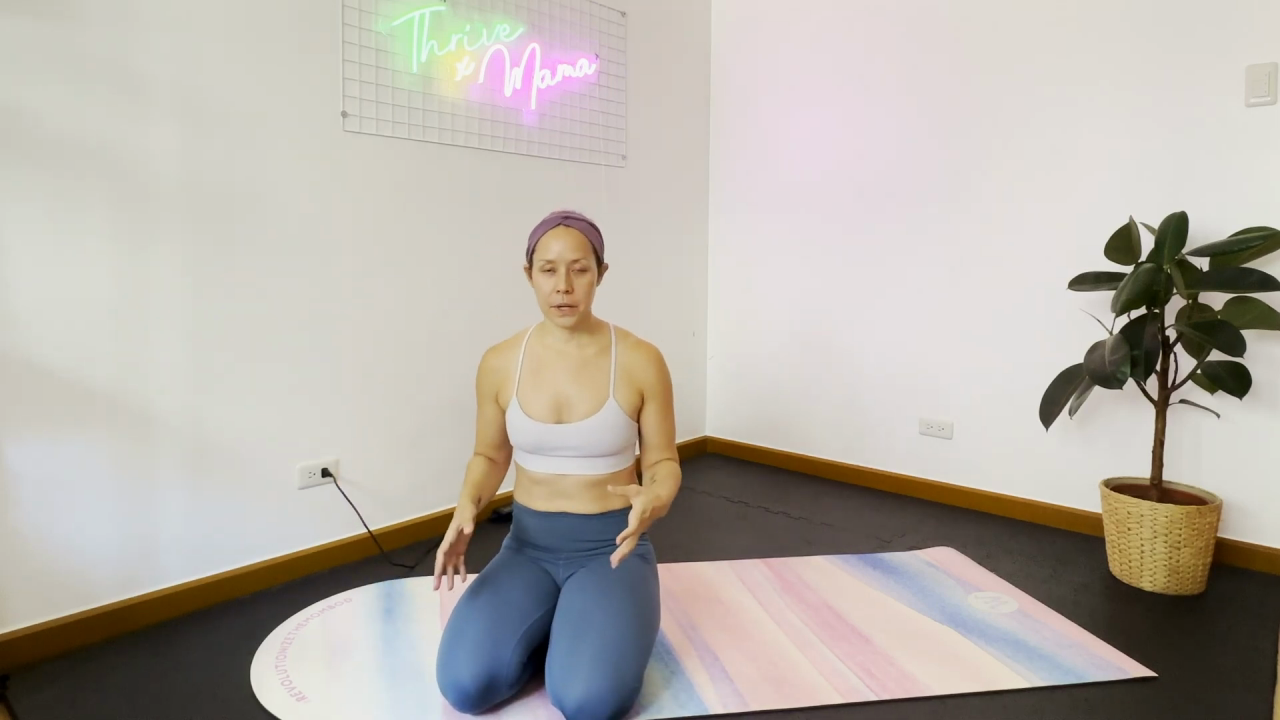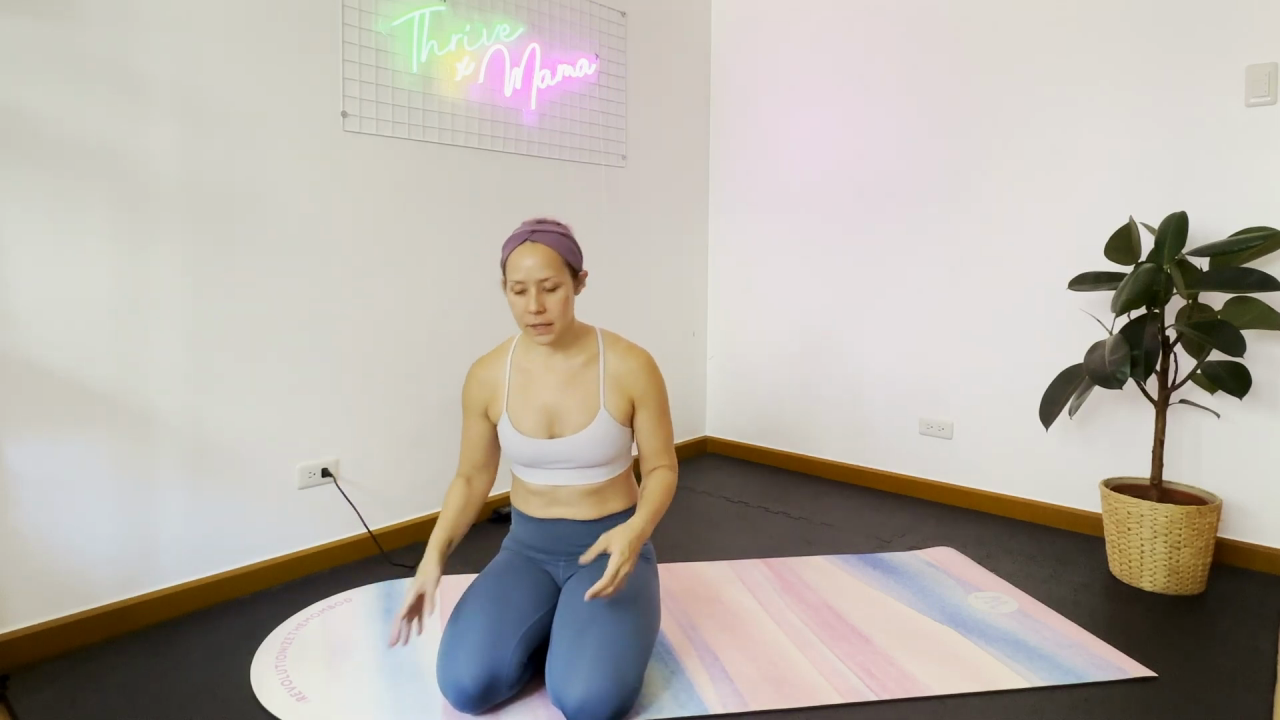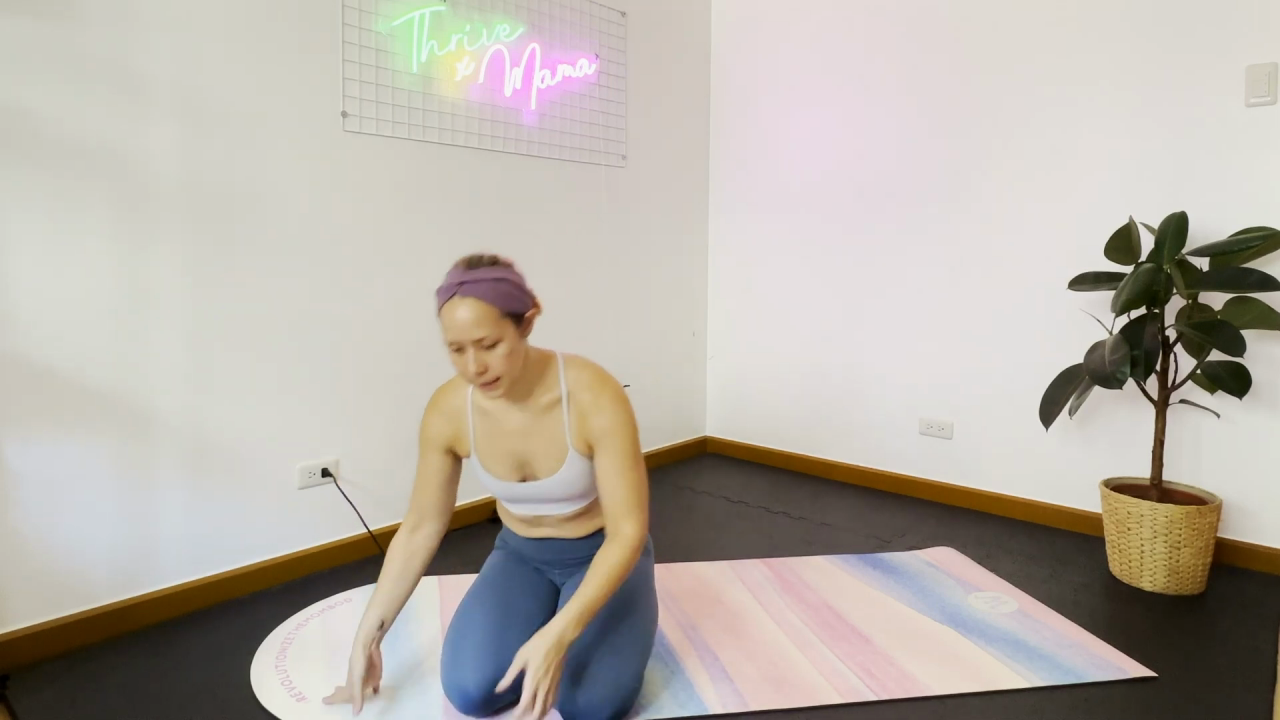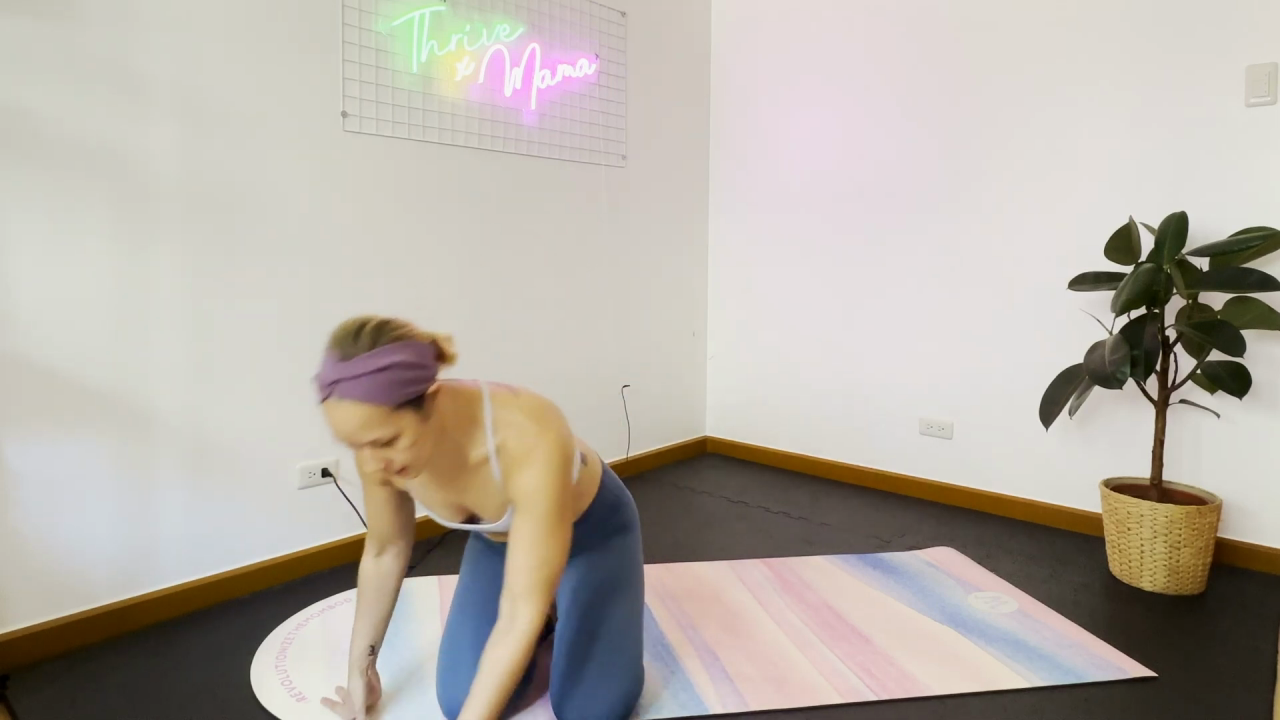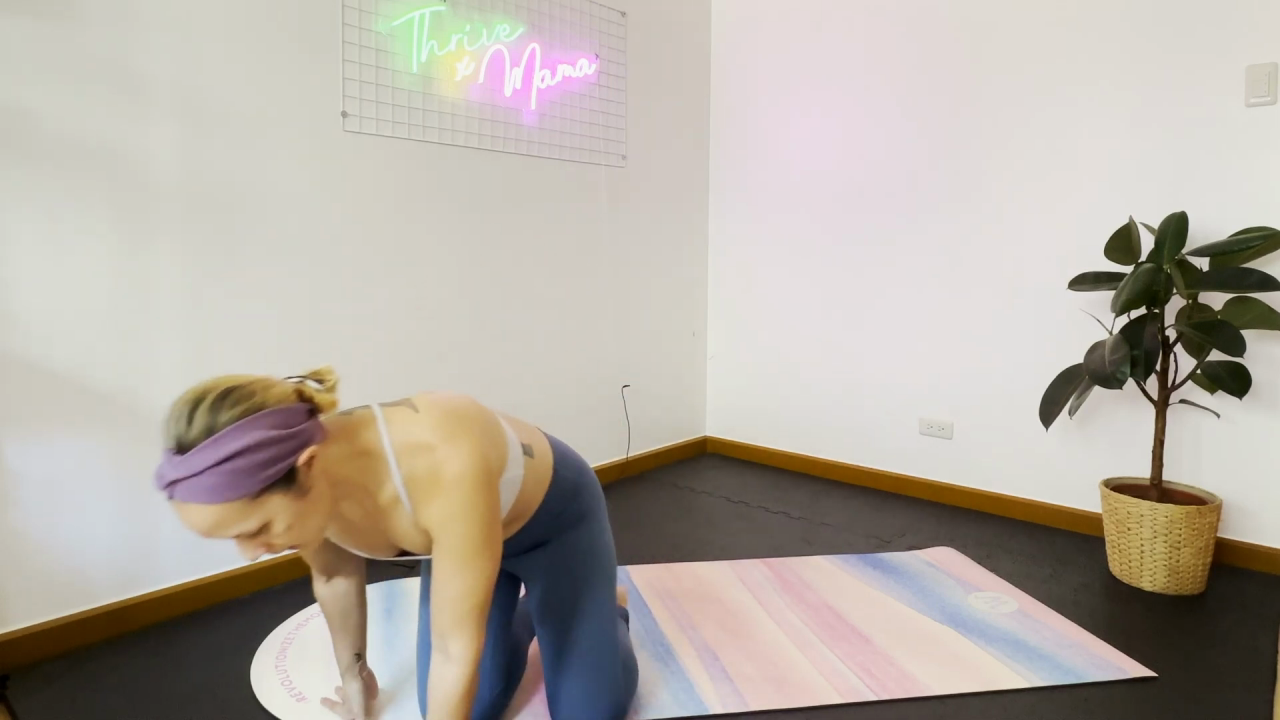
dt=0.3s
person 1, frame 1
left shoulder: (640, 361)
right shoulder: (499, 362)
left elbow: (663, 461)
left wrist: (654, 500)
right wrist: (467, 506)
left hip: (610, 547)
right hip: (530, 546)
left ankle: (603, 627)
right ankle: (550, 630)
person 1, frame 2
left shoulder: (629, 365)
right shoulder: (487, 375)
left elbow: (661, 467)
right elbow: (472, 476)
left wrist: (637, 529)
right wrist: (435, 553)
left hip: (606, 551)
right hip: (528, 548)
left ankle: (599, 629)
right ankle: (545, 628)
person 1, frame 3
left shoulder: (595, 394)
right shoulder: (448, 410)
left elbow: (630, 528)
right elbow: (420, 527)
left wrist: (557, 638)
right wrist: (367, 639)
left hip: (605, 552)
right hip: (522, 555)
left ankle: (574, 623)
right ankle: (538, 618)
person 1, frame 4
left shoulder: (530, 440)
right shoulder: (380, 451)
left elbow: (522, 613)
right elbow: (383, 553)
right wrist: (359, 669)
left hip: (594, 533)
right hip: (497, 543)
left ankle: (574, 616)
right ankle: (550, 619)
person 1, frame 5
left shoulder: (443, 463)
right shoulder: (300, 487)
left elbow: (456, 653)
right elbow: (337, 578)
right wrist: (355, 676)
left hip: (557, 514)
right hip: (474, 523)
left ankle: (605, 608)
right ankle: (532, 607)
